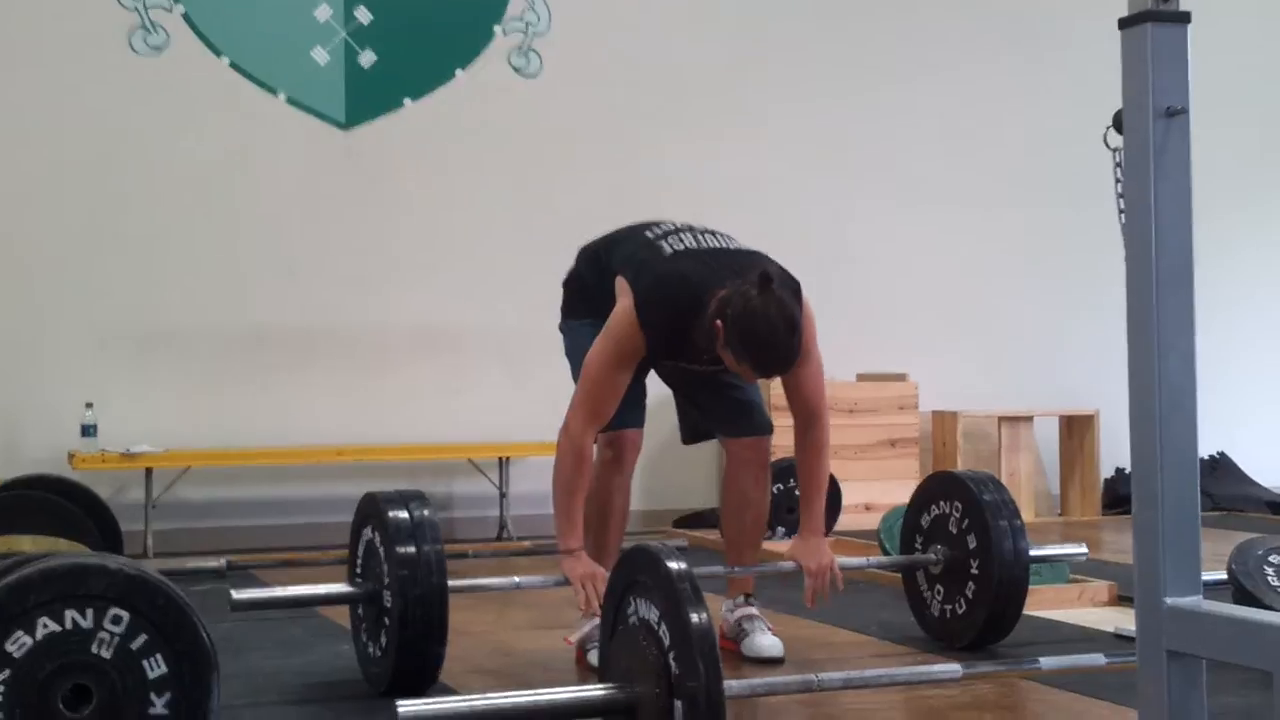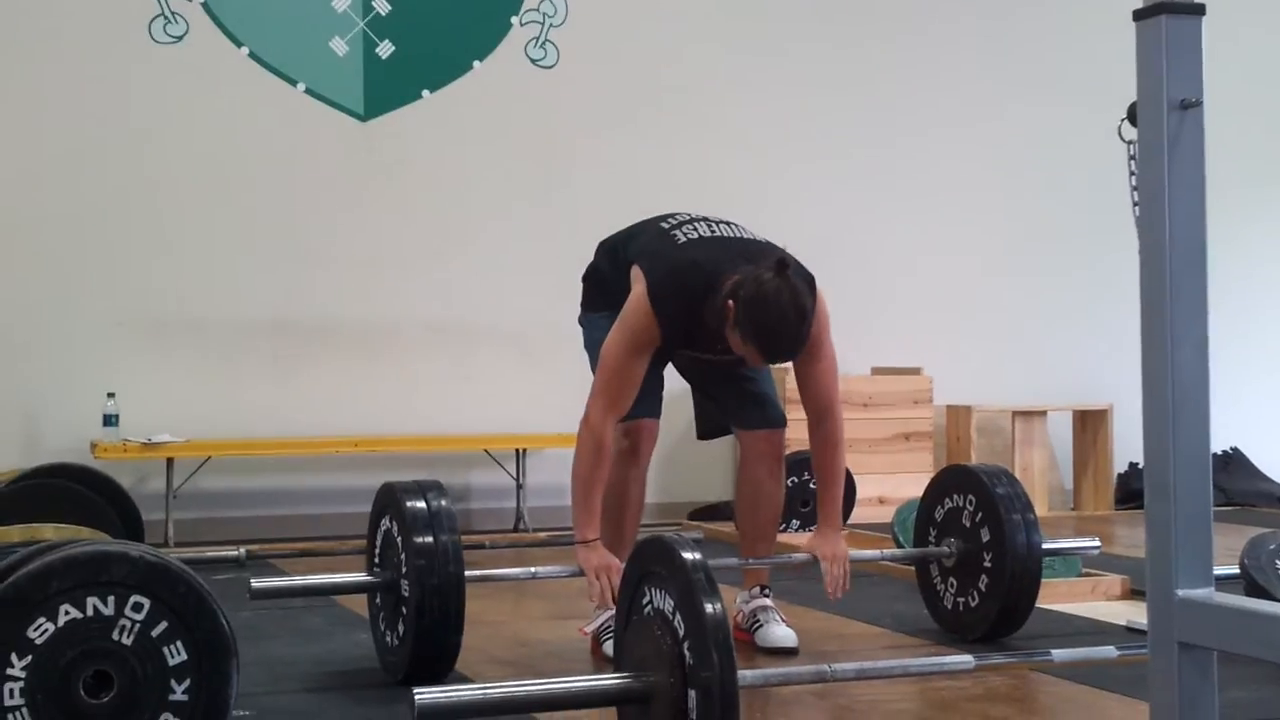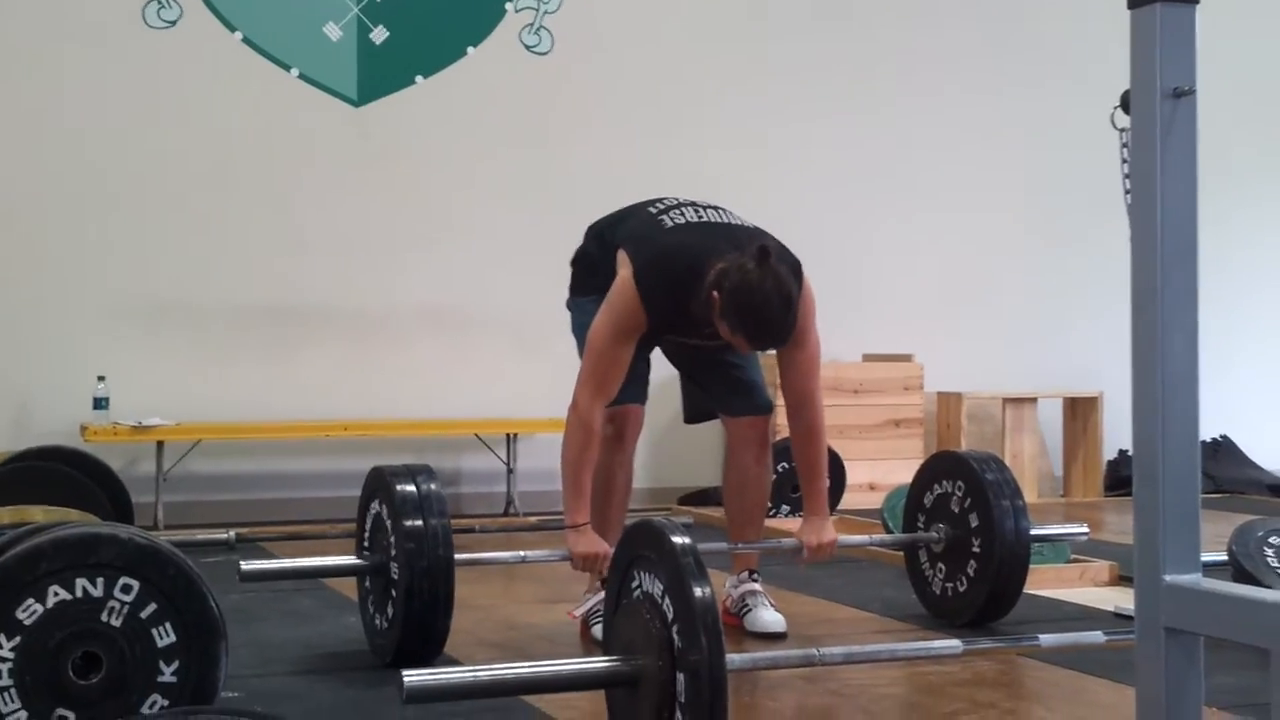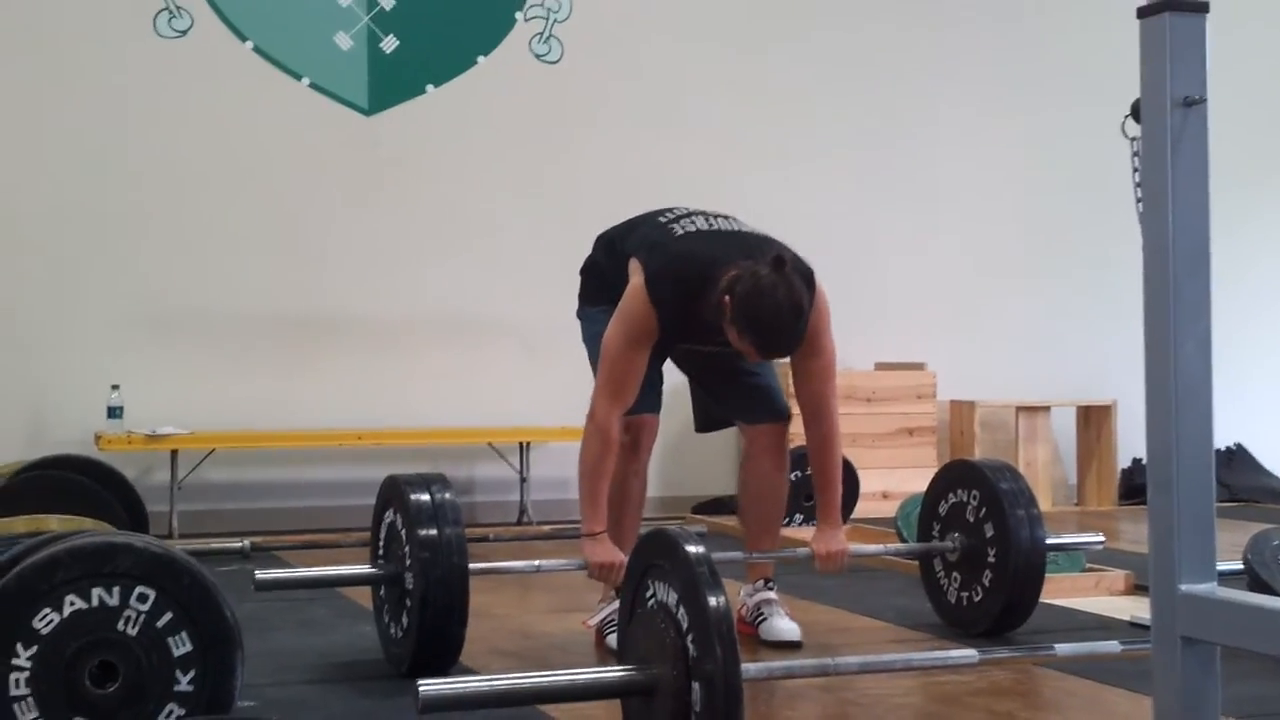
dt=0.5s
person 1, frame 1
left shoulder: (788, 313)
right shoulder: (638, 312)
left elbow: (812, 422)
right elbow: (578, 430)
left wrist: (812, 534)
right wrist: (571, 550)
left hip: (697, 319)
right hip: (599, 304)
left knee: (752, 443)
right knee: (620, 441)
left ankle: (740, 610)
right ankle: (599, 620)
person 1, frame 2
left shoulder: (802, 303)
right shoulder: (654, 299)
left elbow: (825, 418)
right elbow: (599, 419)
left wrist: (830, 529)
right wrist: (588, 540)
left hip: (713, 315)
right hip: (616, 296)
left knee: (767, 436)
right knee: (636, 433)
left ankle: (755, 601)
right ankle: (613, 609)
person 1, frame 3
left shoulder: (788, 288)
right shoulder: (637, 283)
left elbow: (804, 405)
right elbow: (588, 404)
left wrist: (817, 515)
right wrist: (578, 525)
left hip: (701, 291)
right hip: (603, 280)
left knee: (754, 421)
right knee: (621, 419)
left ankle: (744, 586)
right ankle: (602, 593)
person 1, frame 4
left shoulder: (803, 299)
right shoulder: (650, 289)
left elbow: (820, 417)
right elbow: (605, 413)
left wrist: (830, 524)
right wrist: (595, 534)
left hip: (708, 309)
right hip: (613, 289)
left knee: (770, 428)
right knee: (636, 427)
left ankle: (759, 594)
right ankle: (617, 602)
